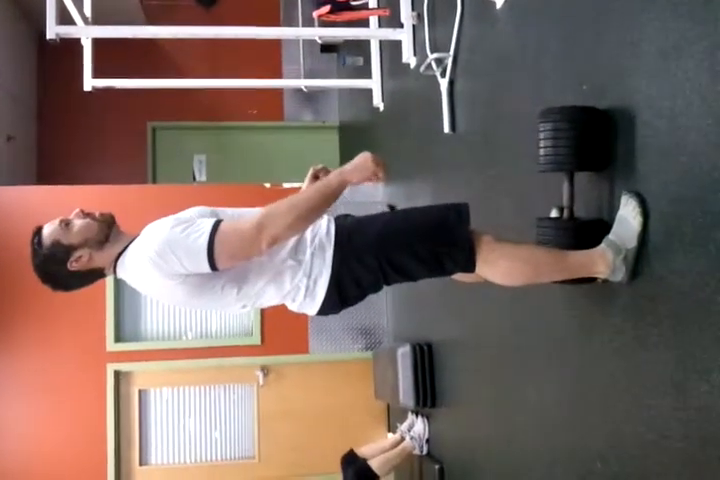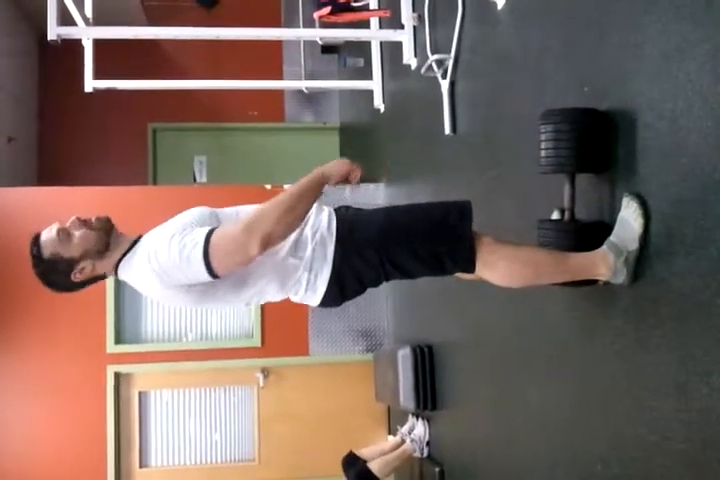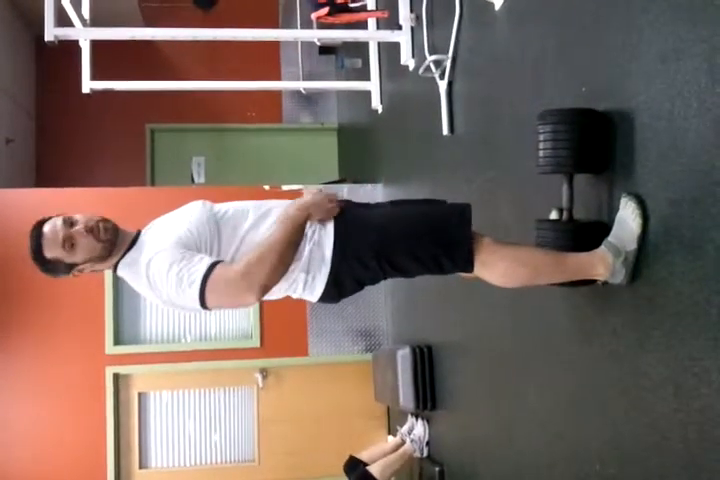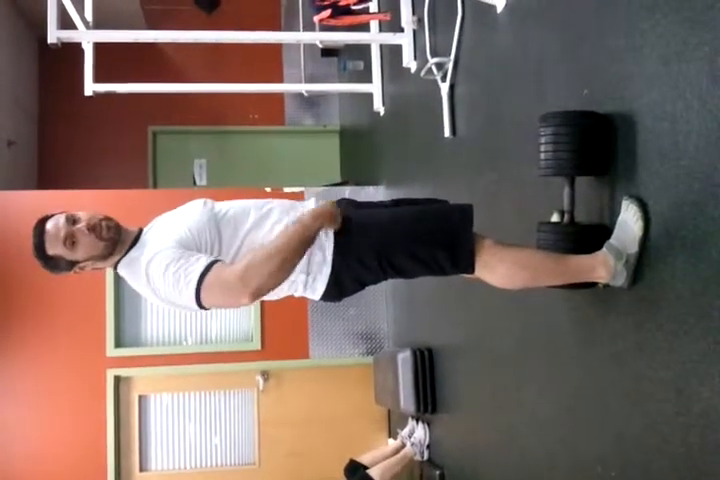
dt=0.4s
person 1, frame 1
left shoulder: (148, 259)
right shoulder: (159, 252)
right elbow: (265, 235)
left wrist: (308, 192)
right wrist: (346, 175)
left hip: (320, 269)
right hip: (333, 260)
left knee: (457, 251)
right knee: (475, 247)
left ankle: (553, 265)
right ankle: (602, 259)
person 1, frame 2
left shoulder: (150, 252)
right shoulder: (160, 262)
right elbow: (257, 240)
left wrist: (313, 189)
right wrist: (323, 173)
left hip: (328, 234)
right hip: (335, 254)
left knee: (460, 250)
right knee: (476, 249)
left ankle: (553, 267)
right ankle: (603, 262)
person 1, frame 3
left shoulder: (158, 233)
right shoulder: (159, 273)
right elbow: (251, 283)
left wrist: (303, 207)
right wrist: (299, 209)
left hip: (322, 227)
right hip: (333, 256)
left knee: (461, 245)
right knee: (475, 251)
left ankle: (552, 265)
right ankle: (602, 261)
person 1, frame 4
left shoulder: (161, 230)
right shoulder: (156, 270)
right elbow: (247, 284)
left wrist: (315, 213)
right wrist: (311, 219)
left hip: (325, 219)
right hip: (335, 257)
left knee: (459, 241)
right knee: (475, 252)
left ankle: (554, 269)
right ankle: (603, 264)
